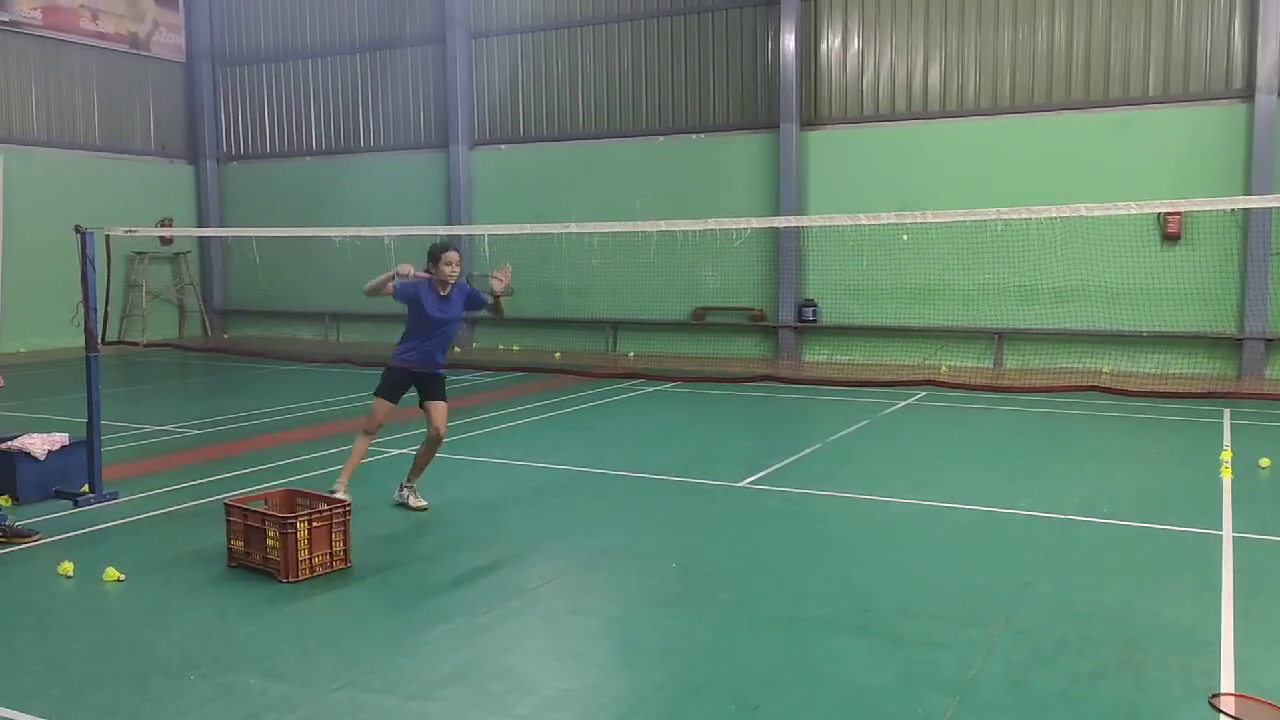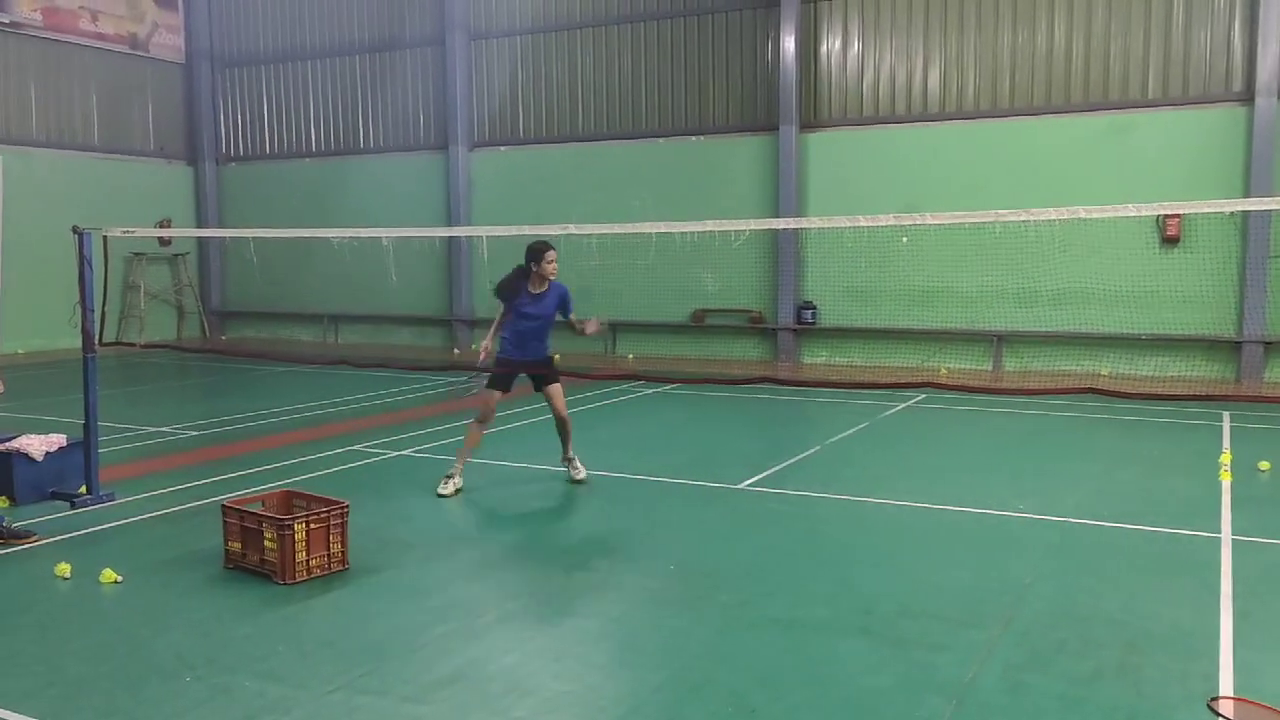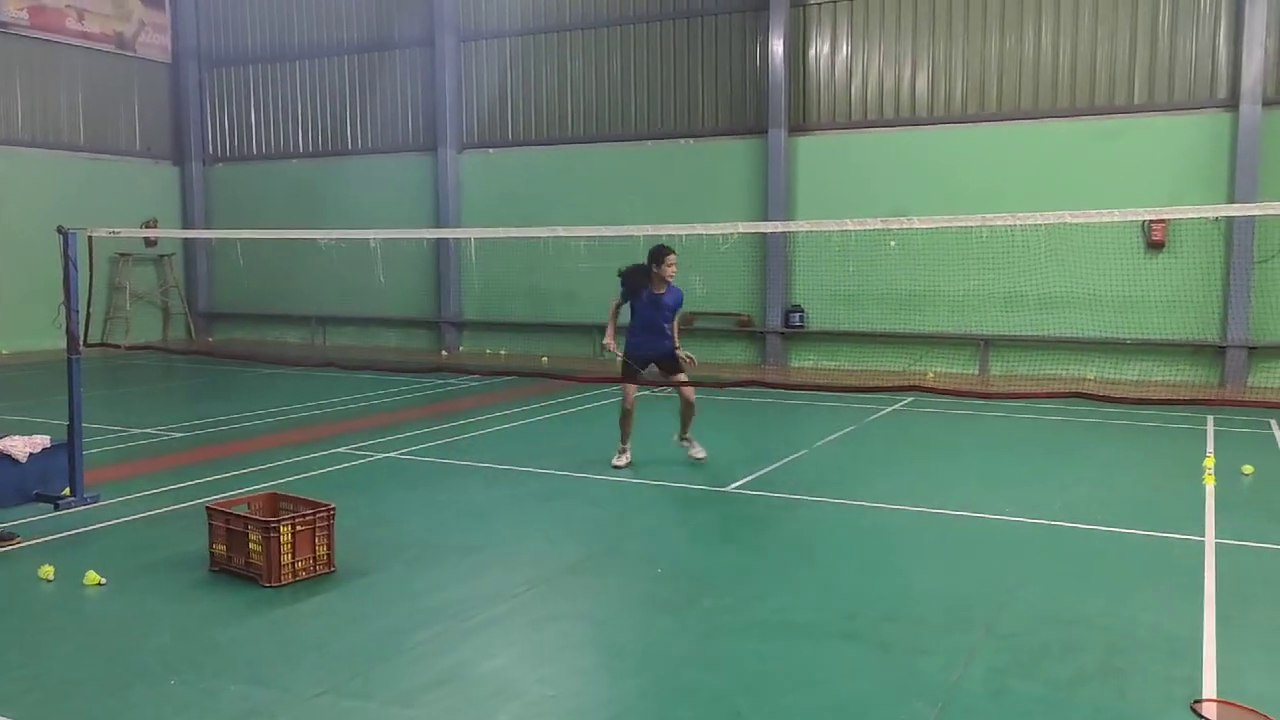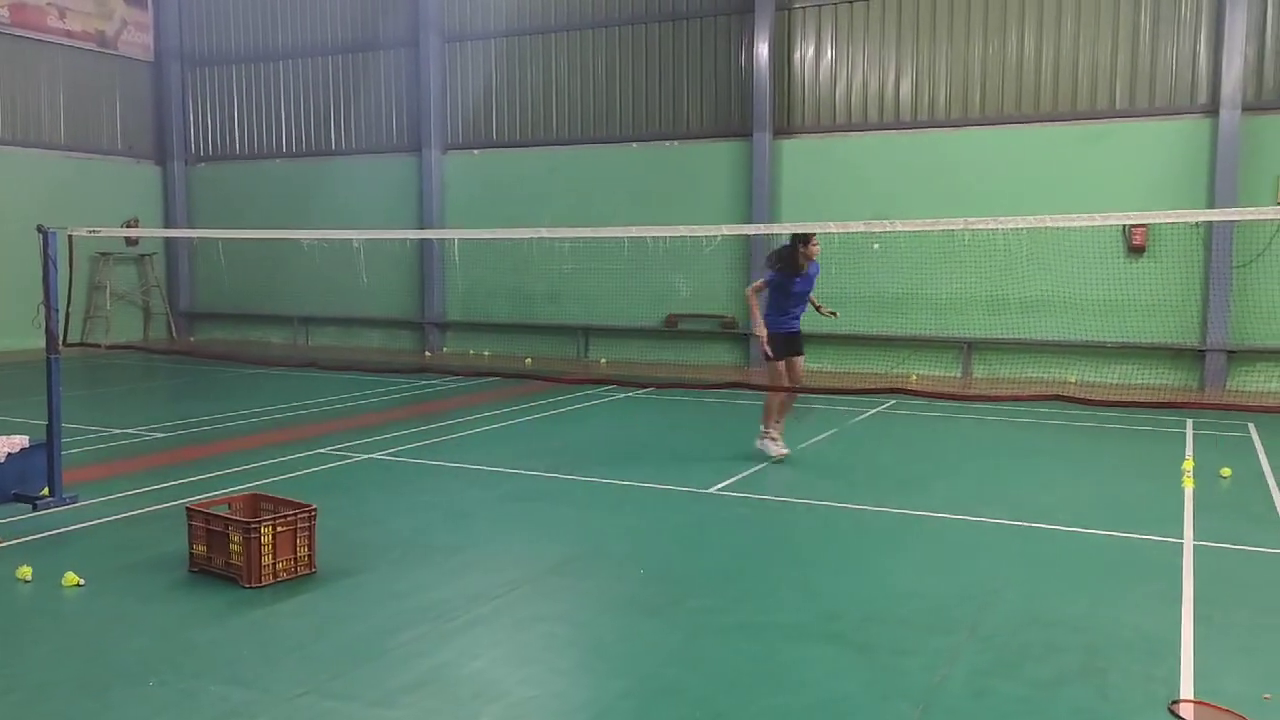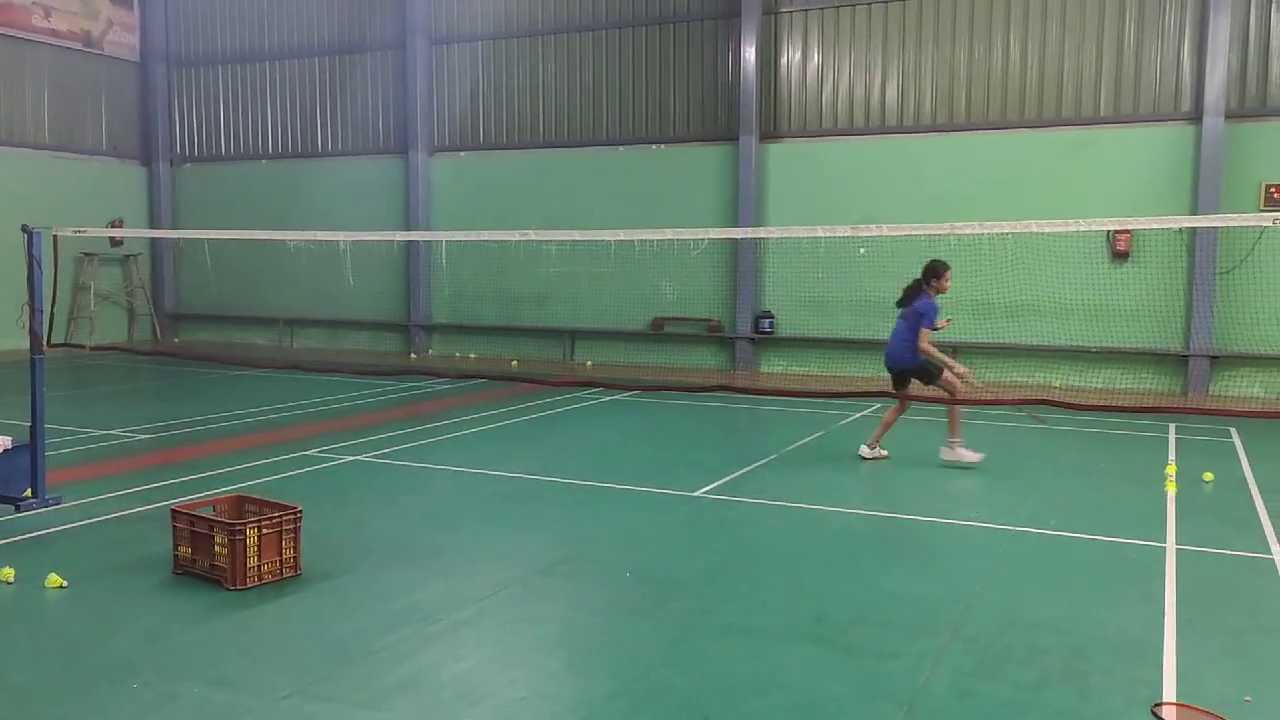
dt=0.4s
person 1, frame 1
left shoulder: (466, 293)
right shoulder: (416, 288)
left elbow: (498, 313)
right elbow: (370, 291)
left wrist: (497, 294)
right wrist: (393, 275)
left hip: (433, 371)
right hip: (402, 366)
left knee: (438, 433)
right knee: (370, 429)
left ankle: (408, 487)
right ankle: (340, 488)
person 1, frame 2
left shoulder: (559, 291)
right shoulder: (515, 289)
left elbow: (572, 323)
left wrist: (585, 328)
right wrist: (489, 338)
left hip: (540, 359)
right hip: (508, 357)
left knee: (561, 413)
right knee: (484, 417)
left ankle: (569, 457)
right ankle: (455, 473)
person 1, frame 3
left shoulder: (676, 294)
right shoulder: (636, 286)
right elbow: (616, 306)
left wrist: (678, 348)
right wrist: (609, 334)
left hip: (665, 351)
right hip: (636, 352)
left knee: (689, 398)
right knee: (628, 405)
left ankle: (685, 436)
right ankle: (624, 448)
person 1, frame 4
left shoulder: (812, 268)
right shoulder: (783, 273)
right elbow: (751, 291)
left wrist: (819, 308)
right wrist: (758, 324)
left hip: (792, 328)
right hip: (775, 329)
left knee: (797, 383)
right knee: (779, 385)
left ankle: (773, 430)
right ankle: (766, 437)
person 1, frame 5
left shoulder: (916, 296)
right shoulder: (930, 306)
right elbow: (923, 345)
left wrist: (934, 326)
right wrist: (952, 364)
left hip: (892, 357)
right hip: (909, 358)
left knee: (903, 403)
right knee: (957, 388)
left ankle: (871, 446)
right ankle: (953, 446)
